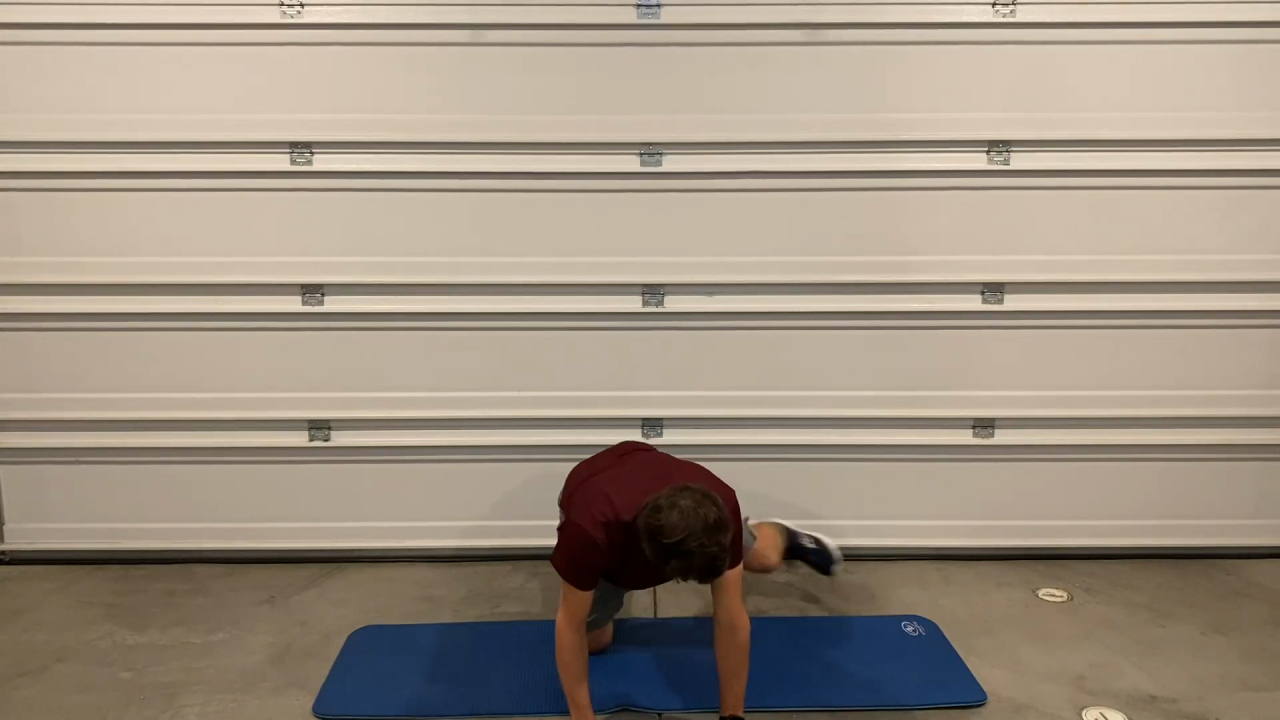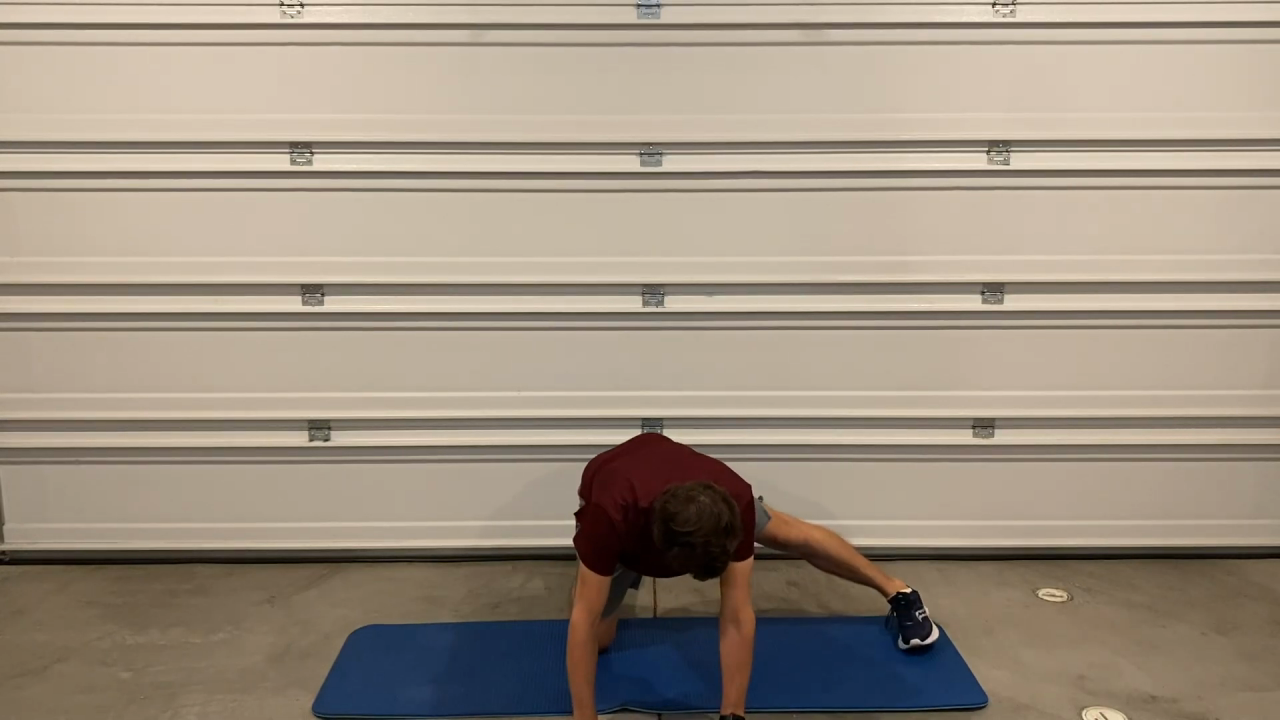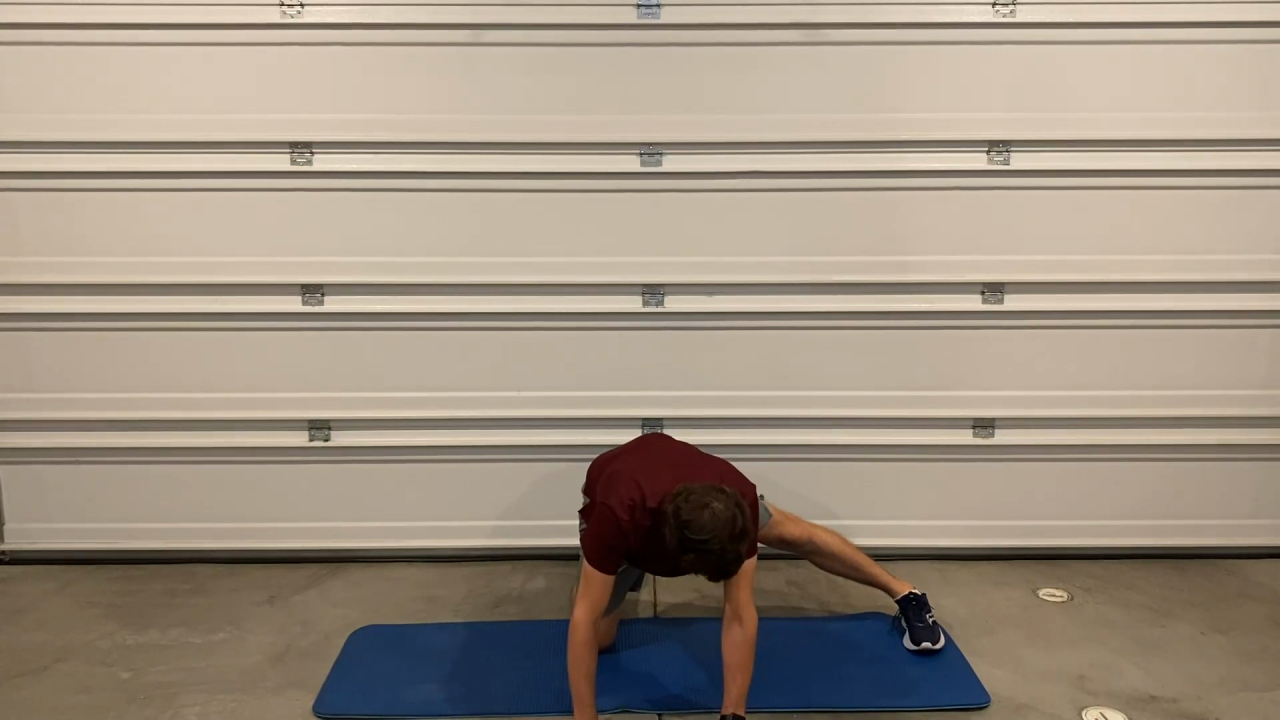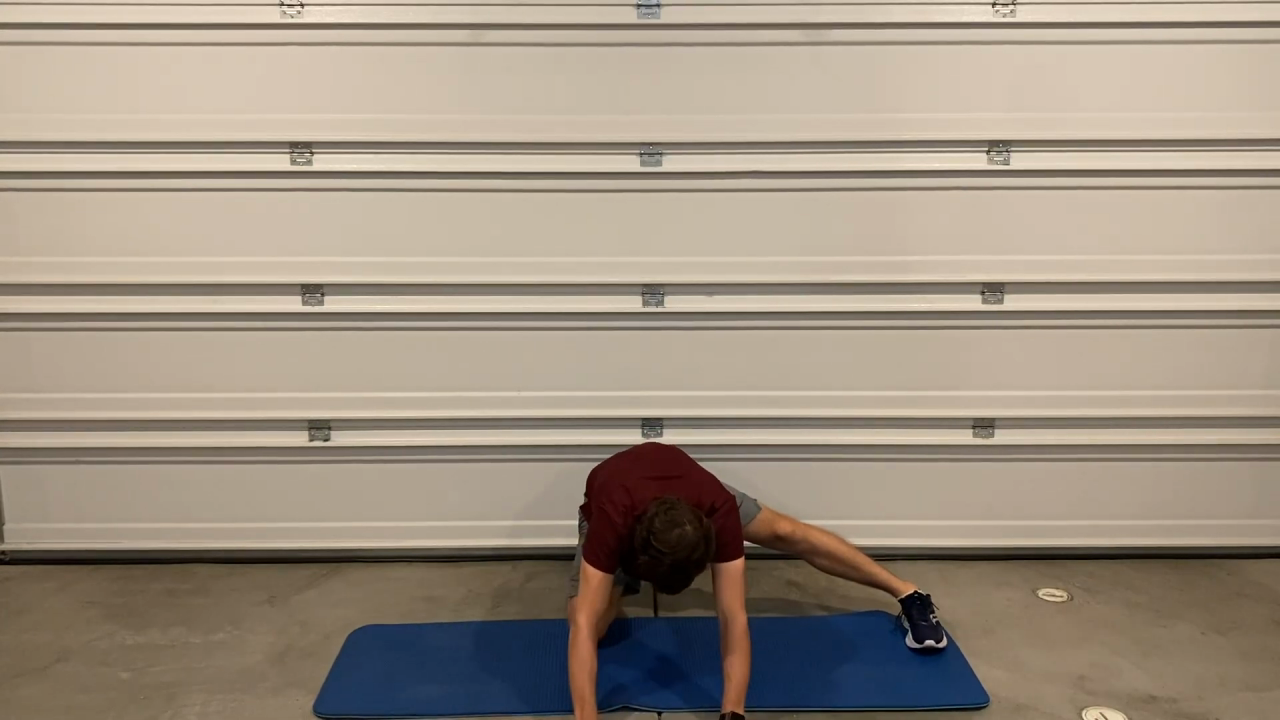
dt=1s
person 1, frame 1
left shoulder: (719, 507)
right shoulder: (592, 530)
left elbow: (730, 618)
right elbow: (568, 625)
left knee: (764, 559)
right knee: (594, 639)
left ankle: (784, 538)
person 1, frame 2
left shoulder: (734, 501)
right shoulder: (612, 514)
left elbow: (737, 614)
right elbow: (584, 621)
left hip: (679, 474)
right hip: (619, 503)
left knee: (788, 533)
right knee: (599, 635)
left ankle: (897, 592)
person 1, frame 3
left shoulder: (737, 501)
right shoulder: (618, 514)
left elbow: (740, 614)
right elbow: (584, 621)
left hip: (681, 472)
right hip: (611, 490)
left knee: (792, 534)
right knee: (599, 635)
left ankle: (904, 594)
right ankle: (612, 575)
person 1, frame 4
left shoulder: (716, 510)
right shoulder: (613, 518)
left elbow: (733, 616)
right elbow: (584, 625)
left hip: (673, 475)
right hip: (611, 498)
left knee: (784, 532)
right knee: (589, 619)
left ankle: (907, 593)
right ankle: (621, 580)
